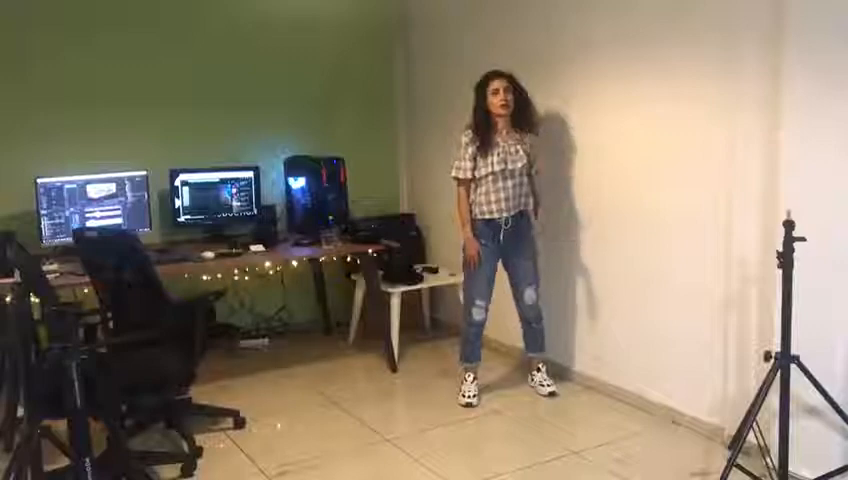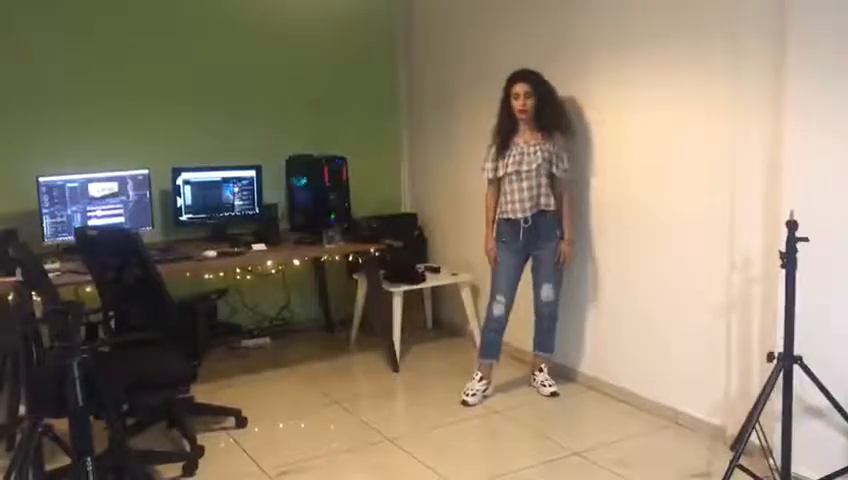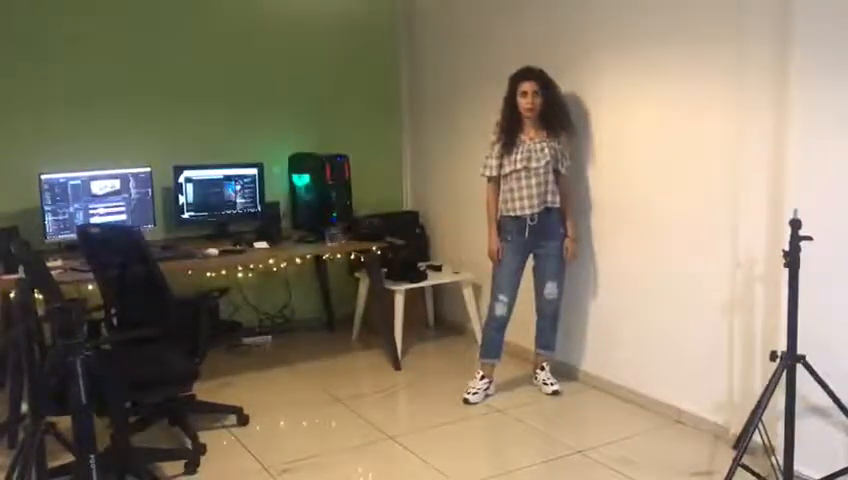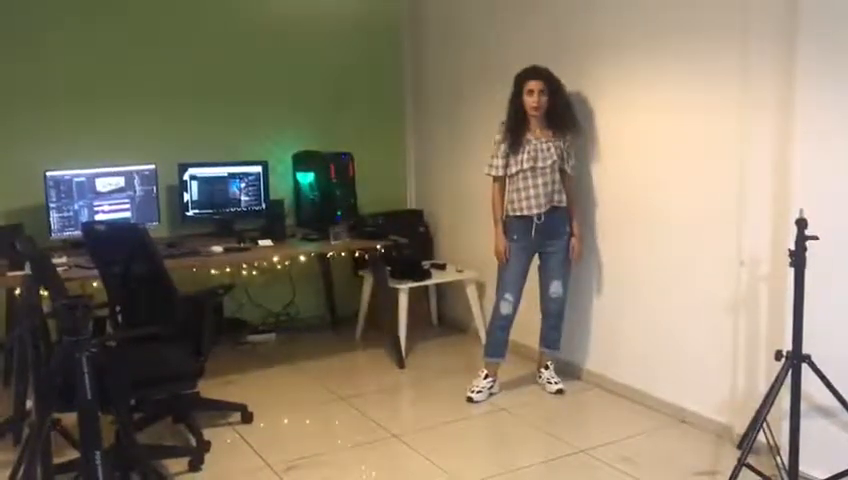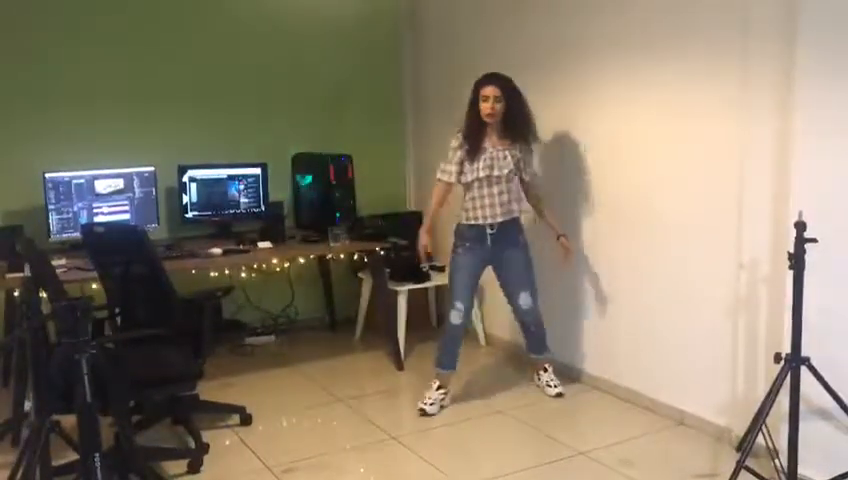
dt=1s
person 1, frame 1
left shoulder: (525, 139)
right shoulder: (473, 139)
left elbow: (530, 187)
right elbow: (463, 189)
left wrist: (536, 216)
right wrist: (467, 235)
left hip: (519, 229)
right hip: (485, 230)
left knee: (530, 303)
right knee: (477, 307)
left ankle: (537, 369)
right ankle: (469, 377)
person 1, frame 2
left shoulder: (553, 141)
right shoulder: (501, 142)
left elbow: (562, 191)
right elbow: (492, 191)
left wrist: (567, 236)
right wrist: (489, 235)
left hip: (546, 229)
right hip: (510, 231)
left knee: (547, 303)
right knee: (499, 305)
left ankle: (540, 370)
right ankle: (482, 377)
person 1, frame 3
left shoulder: (556, 139)
right shoulder: (503, 140)
left elbow: (563, 187)
right elbow: (492, 188)
left wrist: (570, 231)
right wrist: (492, 233)
left hip: (550, 227)
right hip: (513, 228)
left knee: (549, 301)
right knee: (500, 303)
left ankle: (542, 368)
right ankle: (485, 376)
person 1, frame 4
left shoulder: (562, 138)
right shoulder: (508, 138)
left elbow: (568, 185)
right elbow: (498, 187)
left wrist: (576, 229)
right wrist: (499, 233)
left hip: (556, 226)
right hip: (519, 227)
left knee: (555, 300)
right knee: (506, 302)
left ankle: (546, 367)
right ankle: (489, 375)
person 1, frame 5
left shoulder: (518, 146)
right shoulder: (463, 143)
left elbow: (531, 192)
right elbow: (443, 186)
left wrist: (557, 231)
right wrist: (425, 227)
left hip: (509, 235)
right hip: (470, 237)
left knee: (527, 308)
right knee: (457, 313)
left ankle: (542, 370)
right ankle: (441, 385)
